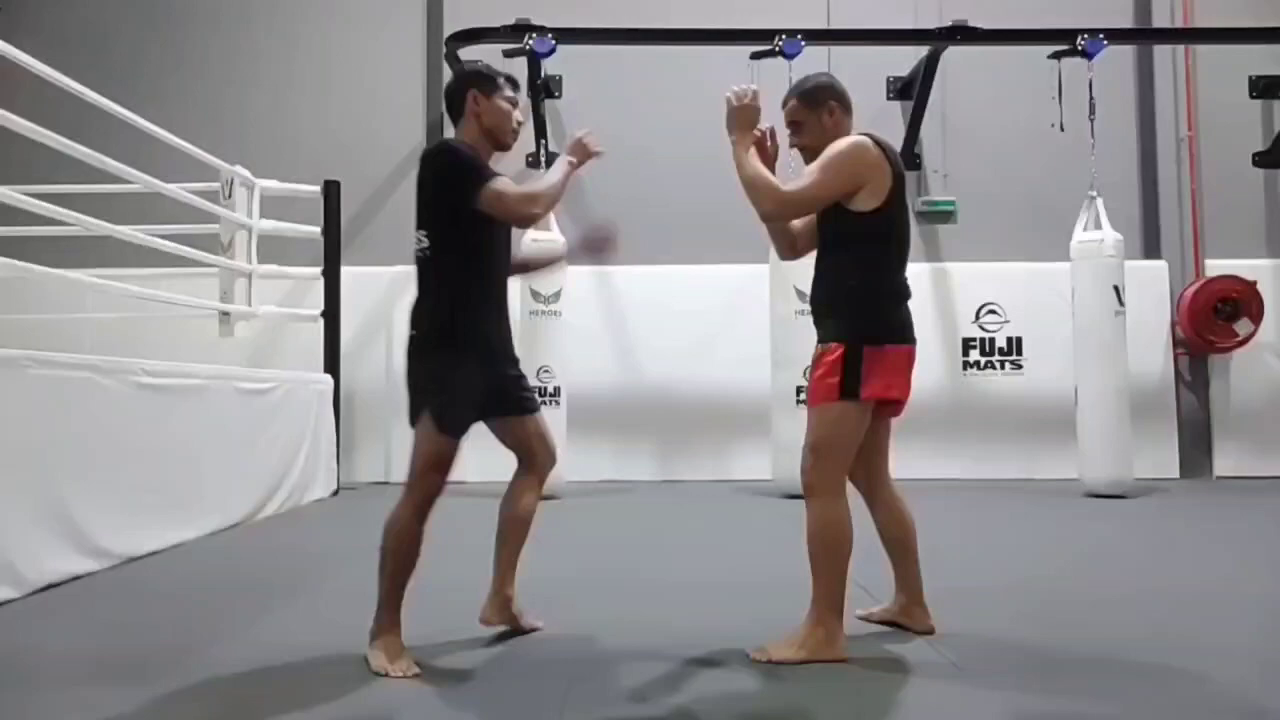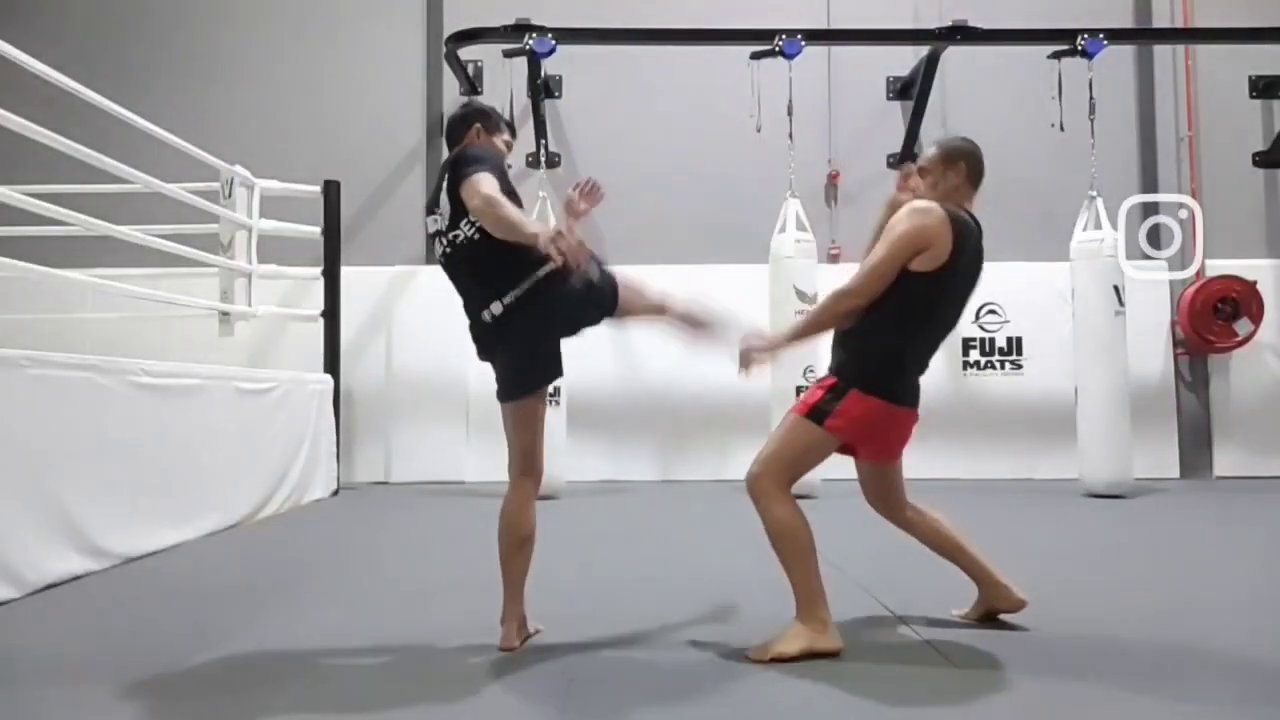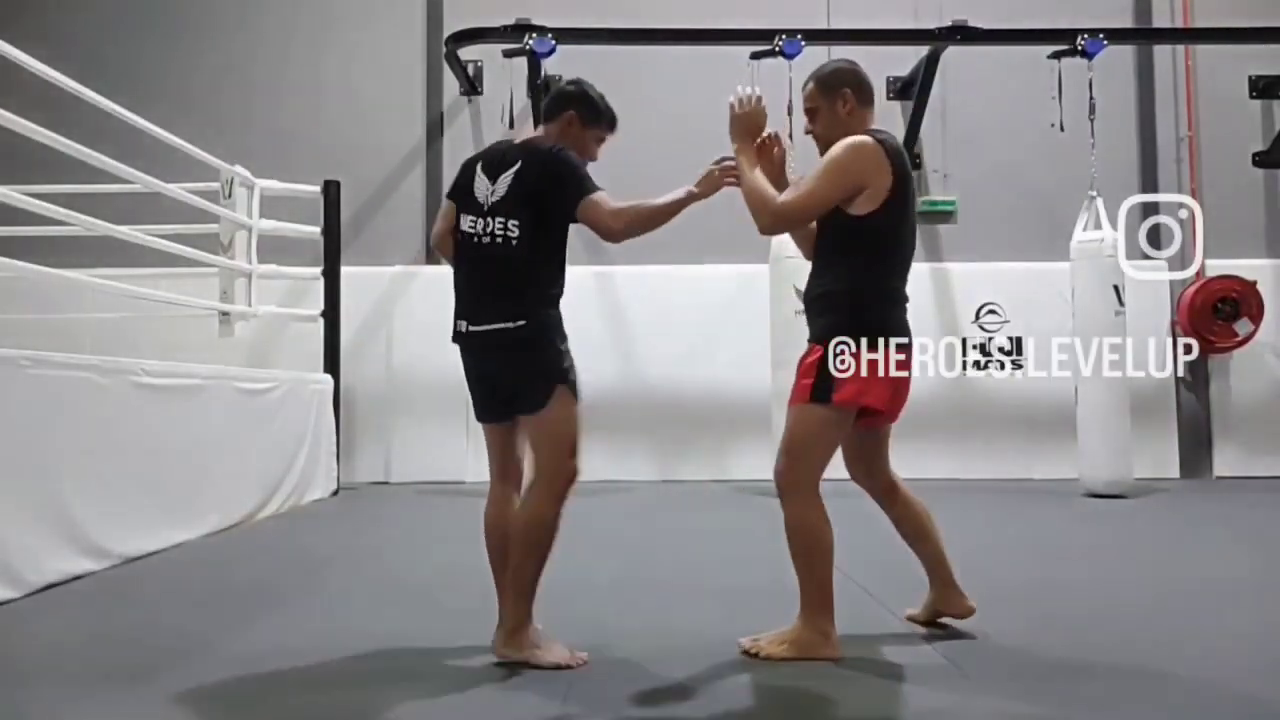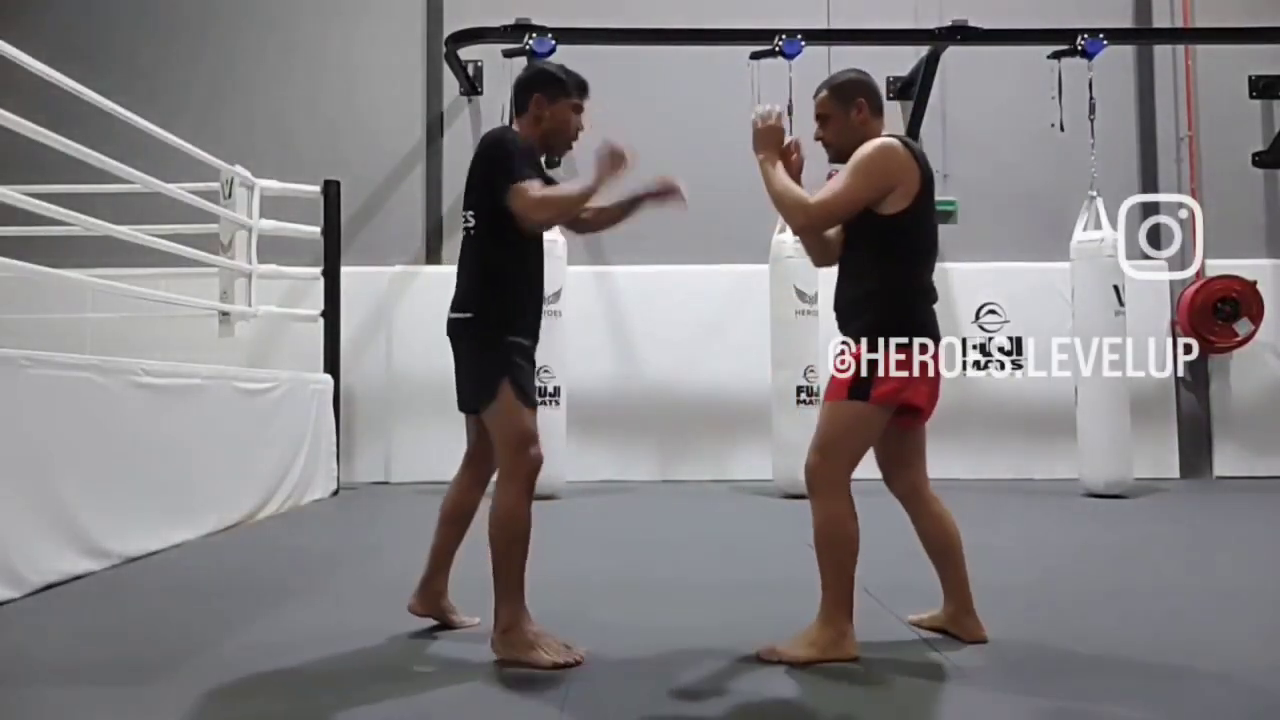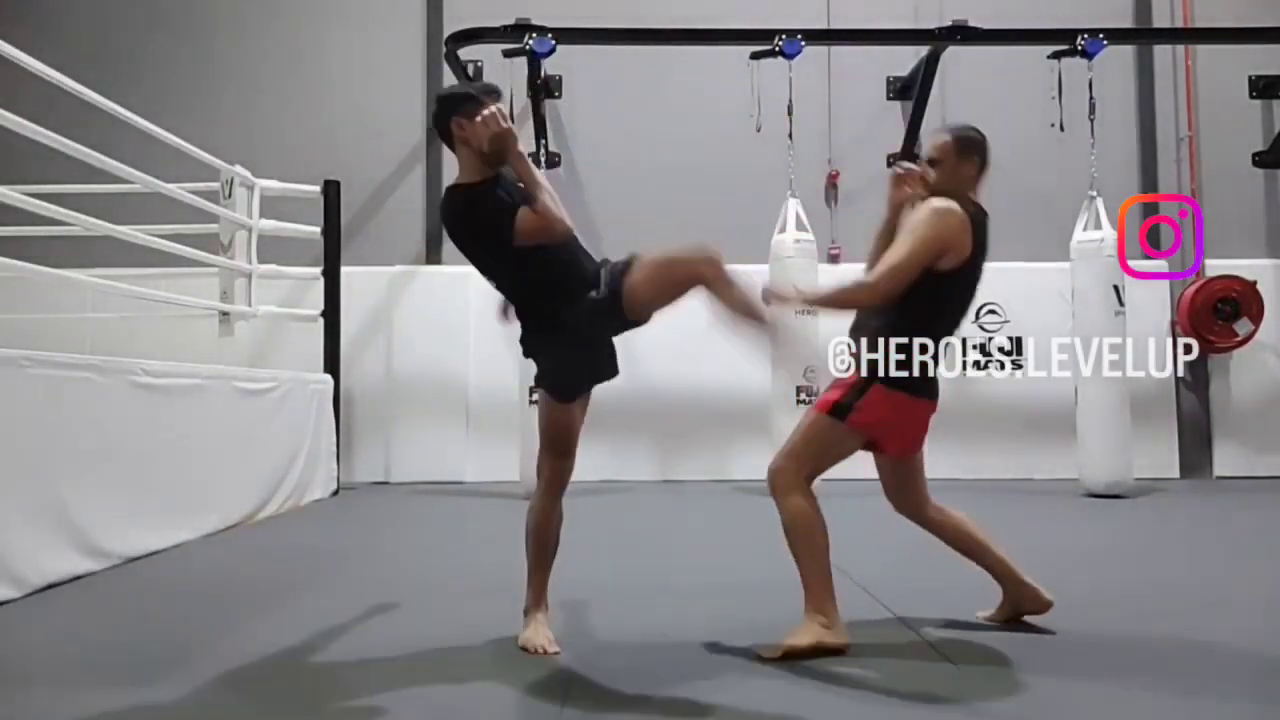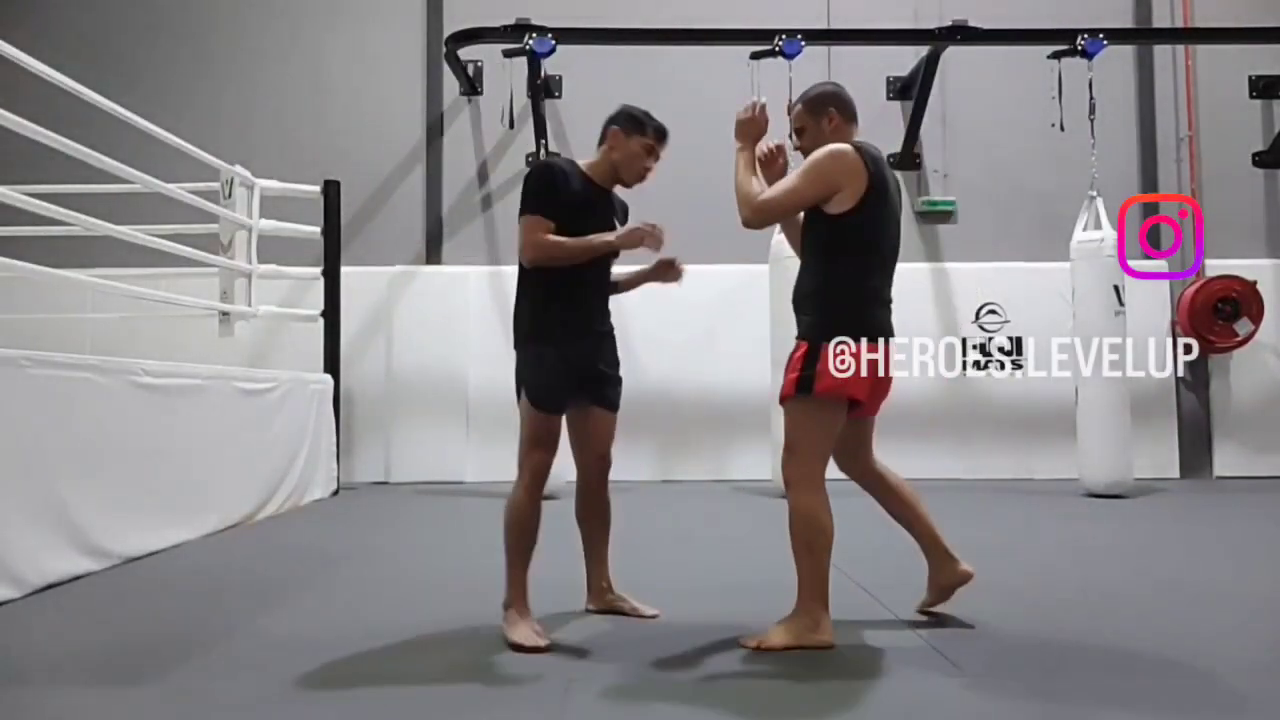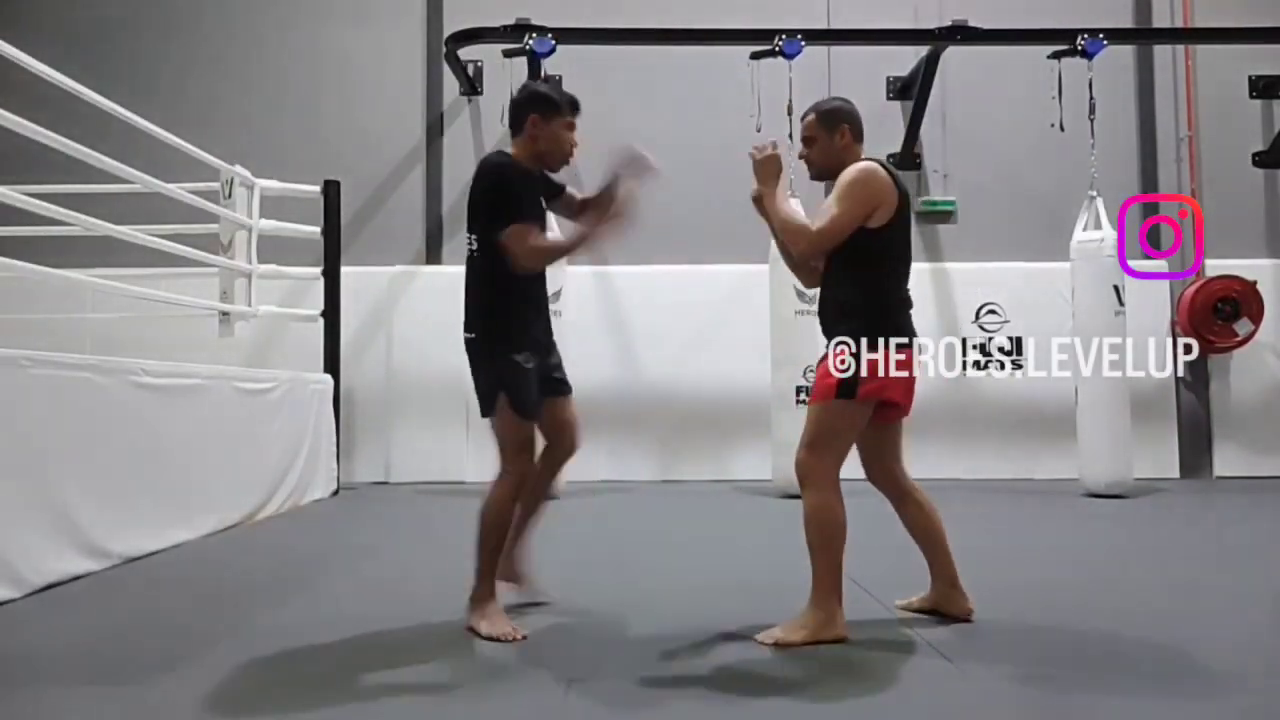
dt=0.7s
person 1, frame 1
left shoulder: (477, 170)
right shoulder: (447, 160)
right elbow: (524, 208)
left wrist: (572, 251)
right wrist: (570, 161)
left hip: (489, 348)
right hip: (446, 350)
left knee: (539, 457)
right knee: (424, 489)
left ankle: (502, 599)
right ankle: (384, 631)
person 1, frame 2
left shoulder: (439, 213)
right shoulder: (477, 162)
right elbow: (486, 203)
left wrist: (569, 217)
right wrist: (538, 234)
left hip: (499, 330)
right hip: (543, 285)
left knee: (525, 479)
right knee: (651, 302)
left ankle: (513, 620)
person 1, frame 3
left shoulder: (481, 162)
right shoulder: (555, 163)
left elbow: (442, 242)
right elbow: (615, 224)
right wrist: (692, 192)
left hip: (476, 334)
right hip: (526, 334)
left knee: (504, 479)
right knee: (556, 471)
left ankle: (511, 620)
right ankle: (517, 631)
person 1, frame 4
left shoulder: (522, 158)
right shoulder: (502, 147)
left elbow: (580, 222)
right elbow: (537, 213)
left wrist: (644, 197)
right wrist: (601, 175)
left hip: (499, 329)
right hip: (490, 330)
left knee: (481, 462)
right knee: (521, 463)
left ankle: (431, 592)
right ankle: (512, 628)
person 1, frame 5
left shoulder: (509, 177)
right shoulder: (463, 206)
right elbow: (558, 228)
right wrist: (517, 162)
left hip: (601, 286)
right hip: (559, 329)
left knee: (699, 261)
right knee: (554, 472)
right ankle: (536, 609)
person 1, frame 6
left shoulder: (614, 208)
right shoulder: (551, 177)
right elbow: (532, 252)
left wrist: (649, 273)
right wrist: (617, 241)
left hip: (596, 343)
right hip: (546, 344)
left knee: (596, 470)
right knee: (534, 473)
left ankle: (599, 587)
right ankle: (515, 605)
person 1, frame 7
left shoulder: (532, 175)
right shoulder: (497, 177)
left elbow: (580, 208)
right elbow: (530, 255)
left wrist: (623, 176)
right wrist: (598, 223)
left hip: (530, 335)
right hip: (502, 340)
left knee: (563, 440)
right knee: (516, 465)
left ankle: (508, 560)
right ankle: (482, 602)
person 2, frame 1
left shoulder: (858, 152)
right shoulder: (845, 174)
left elbow: (776, 204)
right elbow: (791, 245)
left wrist: (740, 141)
right wrist: (764, 165)
left hip: (862, 342)
right hip: (872, 340)
left knee: (822, 477)
right knee: (870, 477)
left ankle: (824, 631)
right ankle: (911, 602)
person 2, frame 2
left shoulder: (924, 218)
right shoulder: (967, 240)
left elbow: (854, 296)
left wrist: (777, 341)
right wrist: (894, 211)
left hip: (860, 383)
right hip: (894, 392)
left knee: (766, 480)
right knee: (894, 505)
left ankle: (814, 624)
right ankle: (996, 589)
person 2, frame 3
left shoulder: (858, 153)
right shoulder: (877, 161)
left elbow: (770, 220)
right elbow: (817, 244)
left wrist: (742, 147)
right wrist: (777, 176)
left hip: (850, 346)
right hip: (878, 344)
left knee: (795, 478)
right knee: (875, 475)
left ankle: (815, 630)
right ankle: (946, 592)
person 2, frame 4
left shoulder: (885, 154)
right shoulder: (875, 173)
left elbow: (806, 218)
right elbow: (824, 252)
left wrist: (768, 160)
right wrist: (793, 175)
left hip: (887, 346)
right hip: (902, 346)
left knee: (825, 475)
right knee: (909, 484)
left ankle: (835, 630)
right ankle: (961, 612)
person 2, frame 5
left shoulder: (942, 215)
right shoulder: (959, 223)
left elbow: (875, 289)
right elbow: (888, 281)
left wrist: (800, 297)
right wrist: (897, 210)
left hip: (883, 376)
right hip: (904, 381)
left knee: (787, 476)
right knee: (913, 502)
left ankle: (822, 620)
right ankle: (1021, 590)
person 2, frame 6
left shoulder: (838, 160)
right shoulder: (874, 171)
left elbow: (753, 214)
left wrist: (745, 149)
right wrist: (779, 182)
left hip: (833, 340)
right hip: (865, 339)
left knee: (801, 472)
right knee: (858, 463)
left ankle: (811, 618)
right ankle: (944, 564)
person 2, frame 7
left shoulder: (863, 177)
right shoulder: (858, 187)
left elbow: (810, 241)
right elbow: (812, 271)
left wrist: (769, 190)
right wrist: (772, 207)
left hip: (868, 348)
right hip: (880, 348)
left knee: (815, 468)
right knee: (887, 474)
left ankle: (825, 613)
right ankle: (945, 587)
